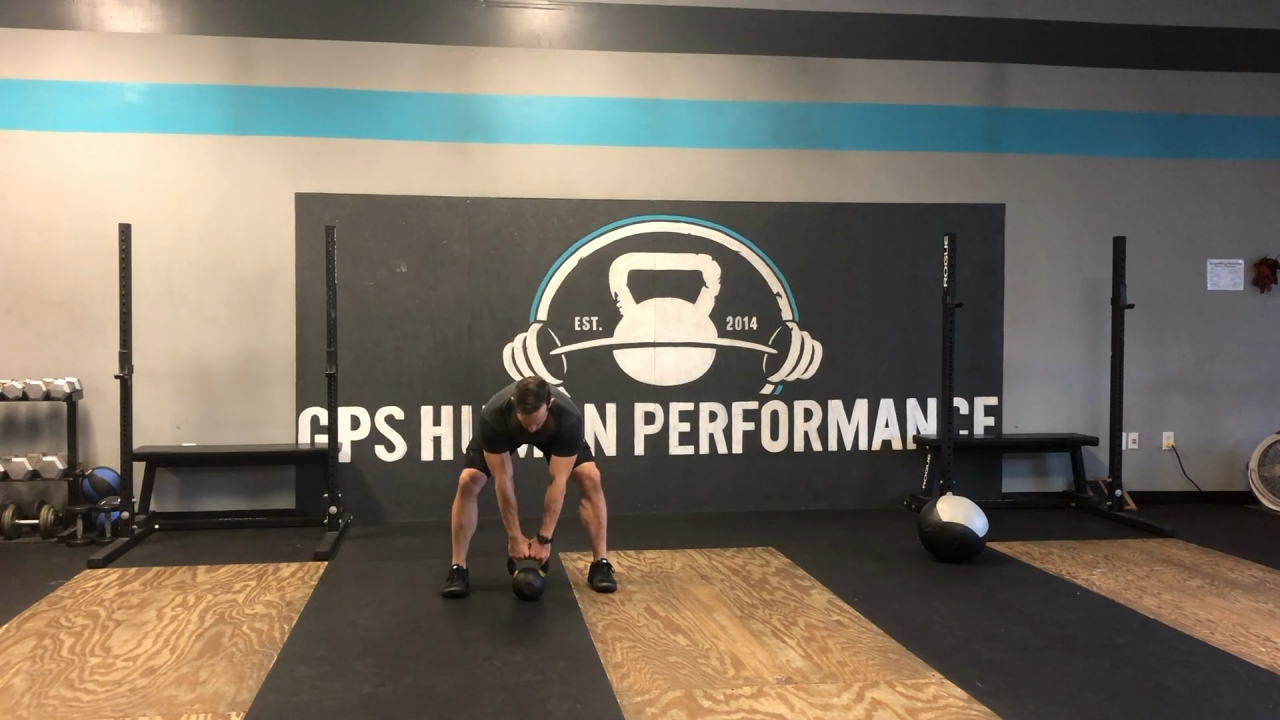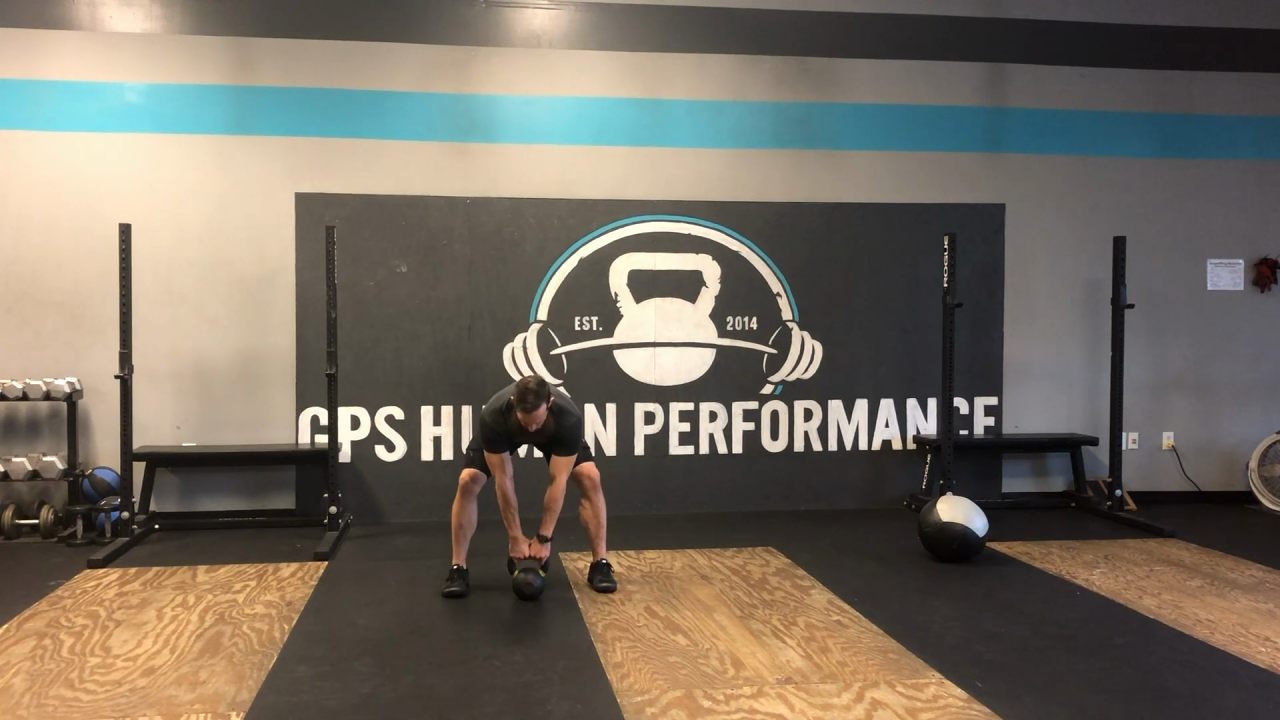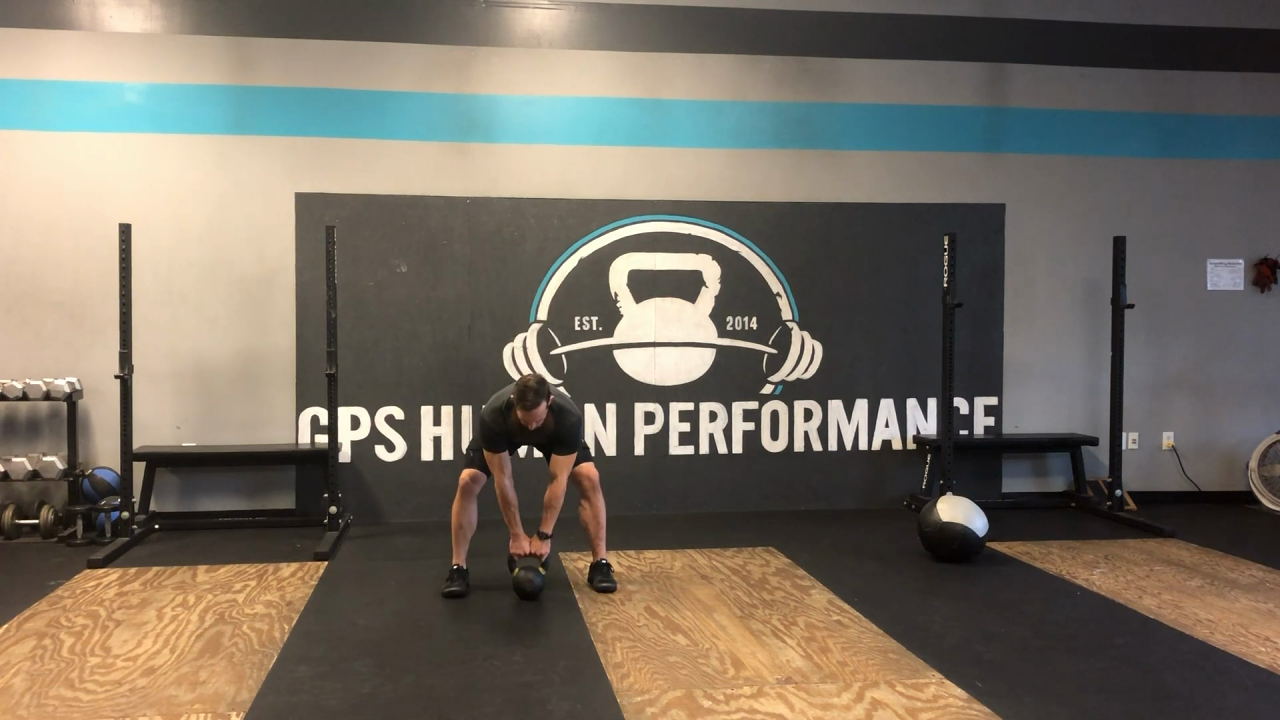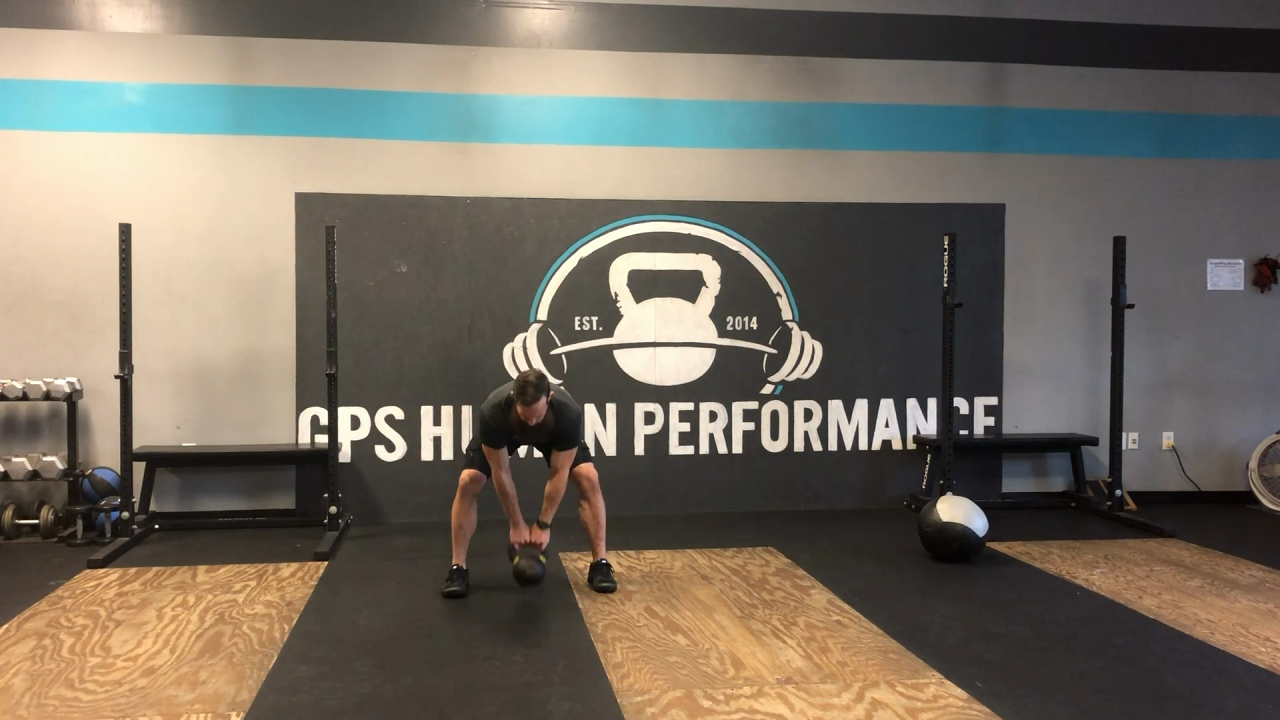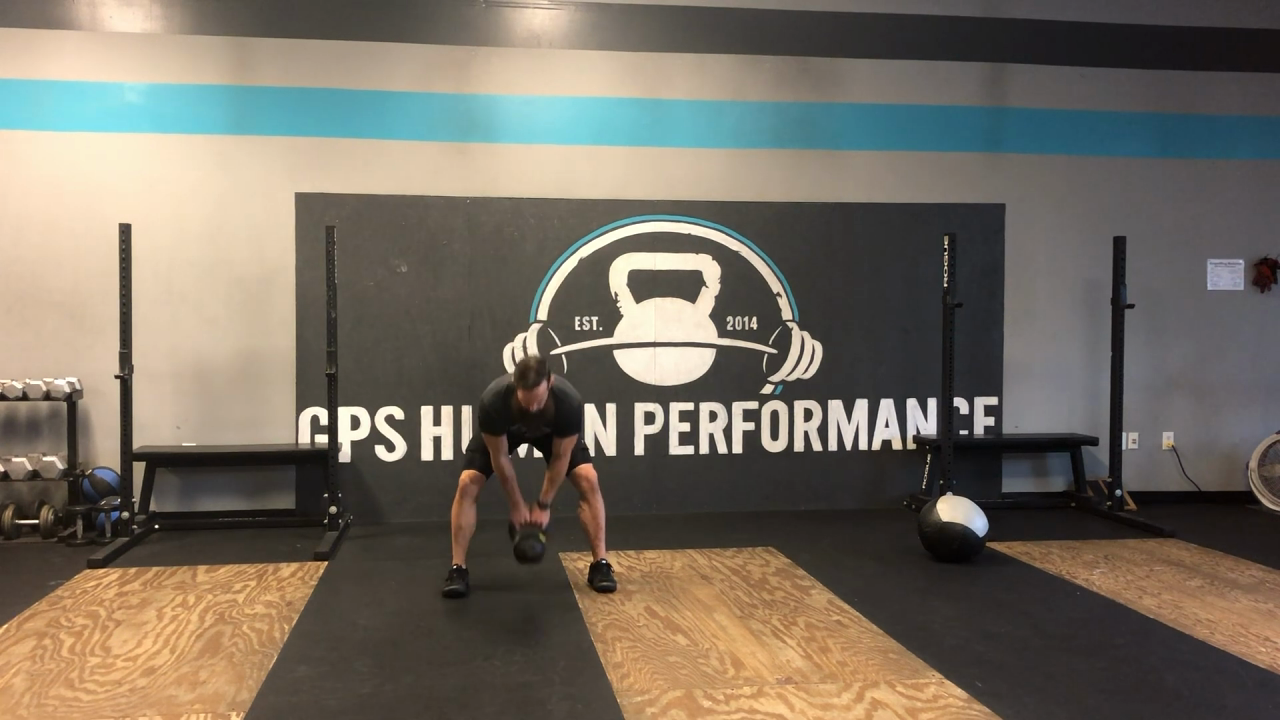
dt=0.1s
person 1, frame 1
left shoulder: (569, 418)
right shoulder: (493, 416)
left elbow: (558, 482)
right elbow: (503, 480)
left wrist: (544, 539)
right wrist: (515, 537)
left hip: (553, 433)
right hip: (506, 432)
left knee: (590, 478)
right knee: (468, 481)
left ankle: (601, 564)
right ankle: (458, 568)
person 1, frame 2
left shoulder: (569, 418)
right shoulder: (493, 417)
left elbow: (558, 482)
right elbow: (503, 480)
left wrist: (544, 538)
right wrist: (515, 537)
left hip: (554, 433)
right hip: (505, 433)
left knee: (590, 478)
right knee: (468, 481)
left ankle: (600, 564)
right ankle: (458, 569)
person 1, frame 3
left shoulder: (568, 417)
right shoulder: (493, 417)
left elbow: (558, 480)
right elbow: (503, 479)
left wrist: (544, 535)
right wrist: (516, 534)
left hip: (553, 433)
right hip: (507, 432)
left knee: (589, 479)
right knee: (468, 482)
left ankle: (600, 564)
right ankle: (458, 569)
person 1, frame 4
left shoulder: (568, 413)
right shoulder: (492, 412)
left elbow: (559, 473)
right elbow: (501, 473)
left wrist: (544, 525)
right wrist: (516, 524)
left hip: (551, 435)
right hip: (504, 435)
left knee: (588, 479)
right knee: (469, 483)
left ankle: (600, 565)
right ankle: (458, 570)
person 1, frame 5
left shoulder: (569, 401)
right shoulder: (493, 401)
left elbow: (560, 458)
right elbow: (499, 458)
left wrist: (543, 505)
right wrist: (517, 505)
left hip: (551, 431)
right hip: (505, 429)
left knee: (588, 479)
right knee: (468, 483)
left ankle: (600, 564)
right ankle: (458, 569)
